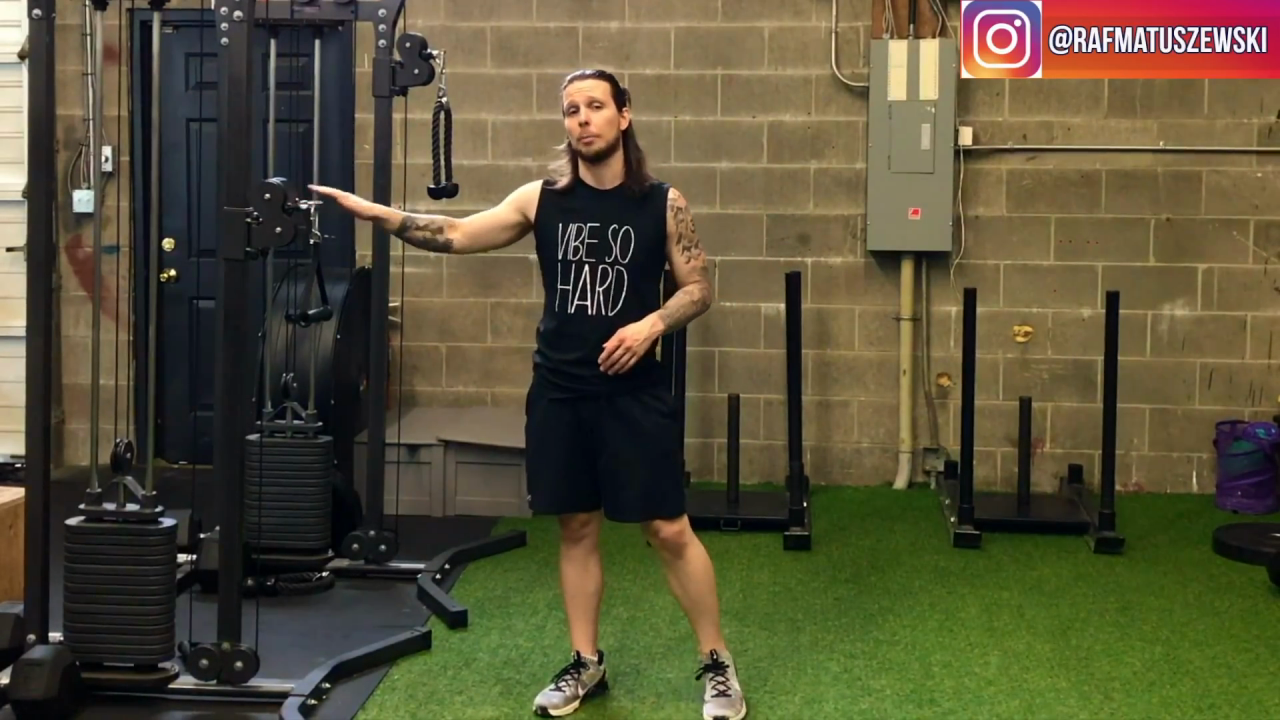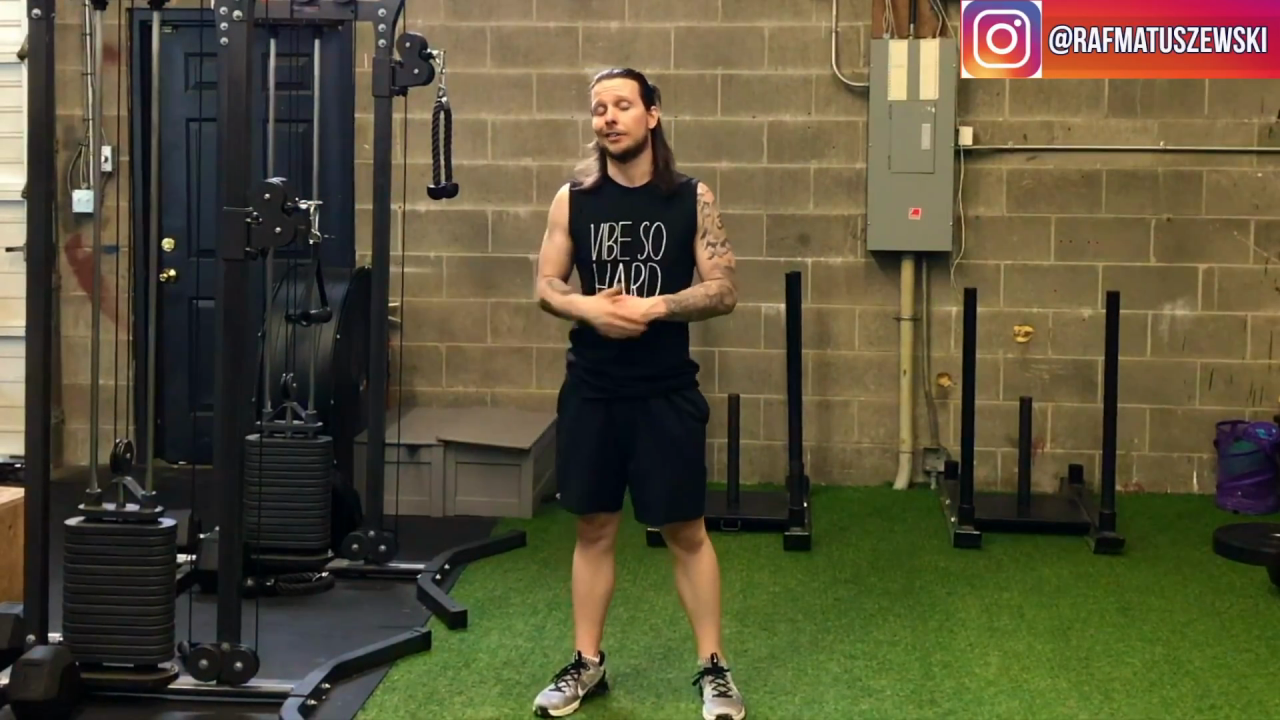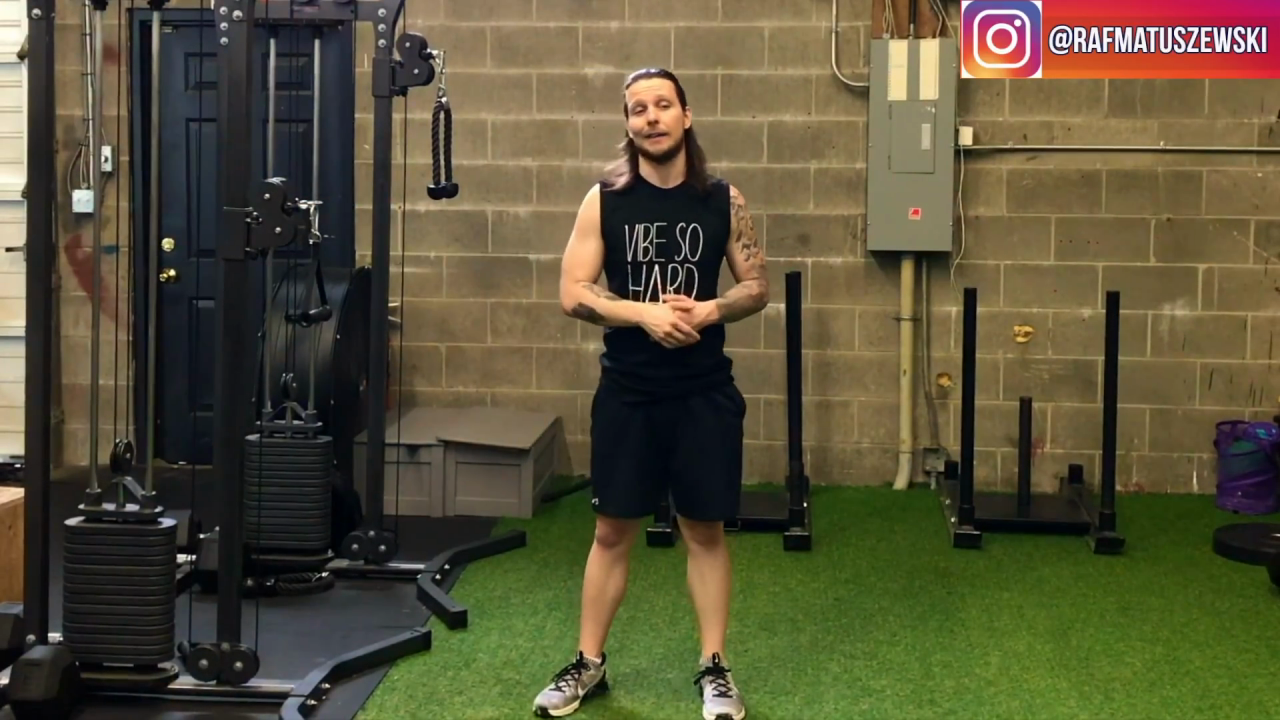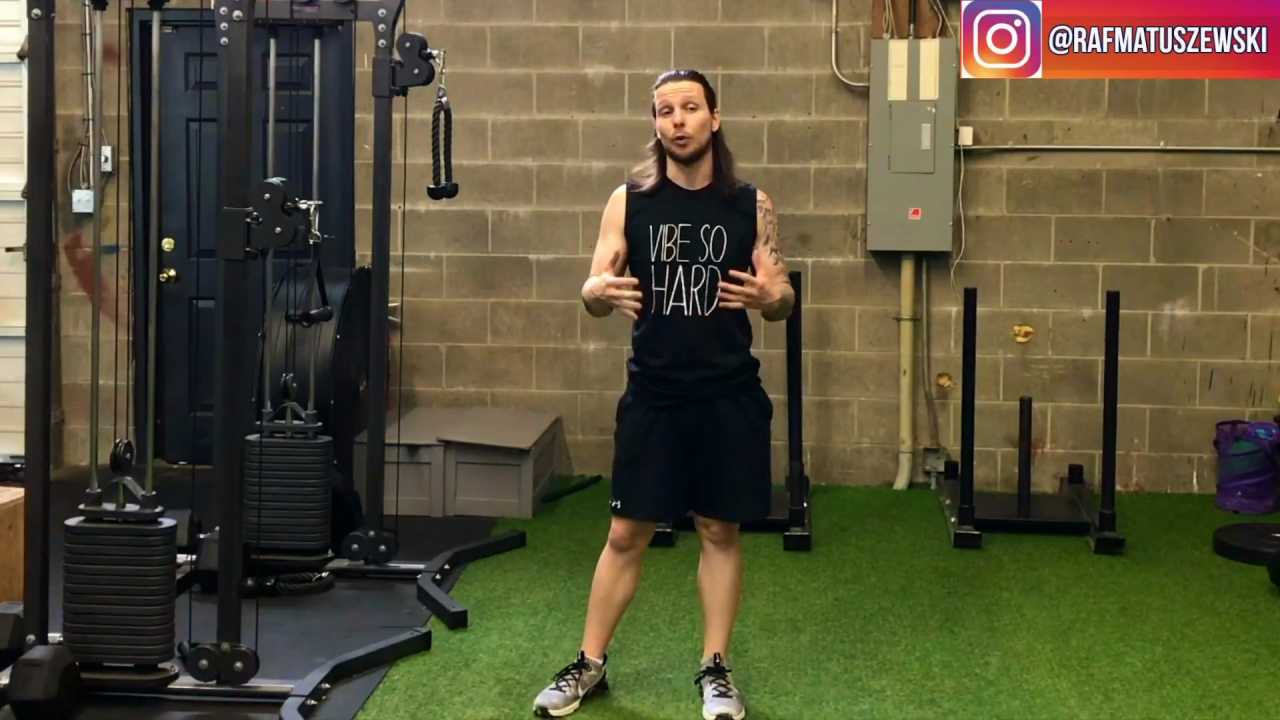
dt=0.4s
person 1, frame 1
left shoulder: (663, 203)
right shoulder: (541, 198)
left elbow: (698, 288)
right elbow: (459, 235)
left wrist: (652, 323)
right wrist: (376, 211)
left hip: (635, 393)
right hip: (559, 391)
left knee: (669, 529)
right knee: (576, 527)
left ankle: (716, 662)
right ankle: (585, 663)
person 1, frame 2
left shoulder: (692, 198)
right shoulder: (573, 198)
left elbow: (722, 290)
right elbow: (546, 285)
left wrist: (654, 307)
right wrist: (590, 305)
left hip: (666, 392)
right hip: (591, 391)
left knee: (684, 530)
right knee: (593, 526)
left ankle: (712, 667)
right ankle: (587, 663)
person 1, frame 3
left shoulder: (724, 199)
right shoulder: (603, 200)
left elbow: (756, 286)
right elbow: (572, 294)
left wrist: (711, 312)
right wrist: (643, 314)
left hip: (704, 392)
right hip: (627, 392)
left knee: (704, 529)
right knee: (613, 529)
left ankle: (714, 667)
right ankle: (588, 663)
person 1, frame 4
left shoulder: (751, 204)
right shoulder: (628, 200)
left elbow: (783, 303)
right elbow: (595, 294)
left wrist: (771, 297)
right wrist: (599, 291)
left hip: (730, 395)
right hip: (652, 395)
left knee: (720, 530)
right knee: (626, 532)
right ankle: (589, 664)
